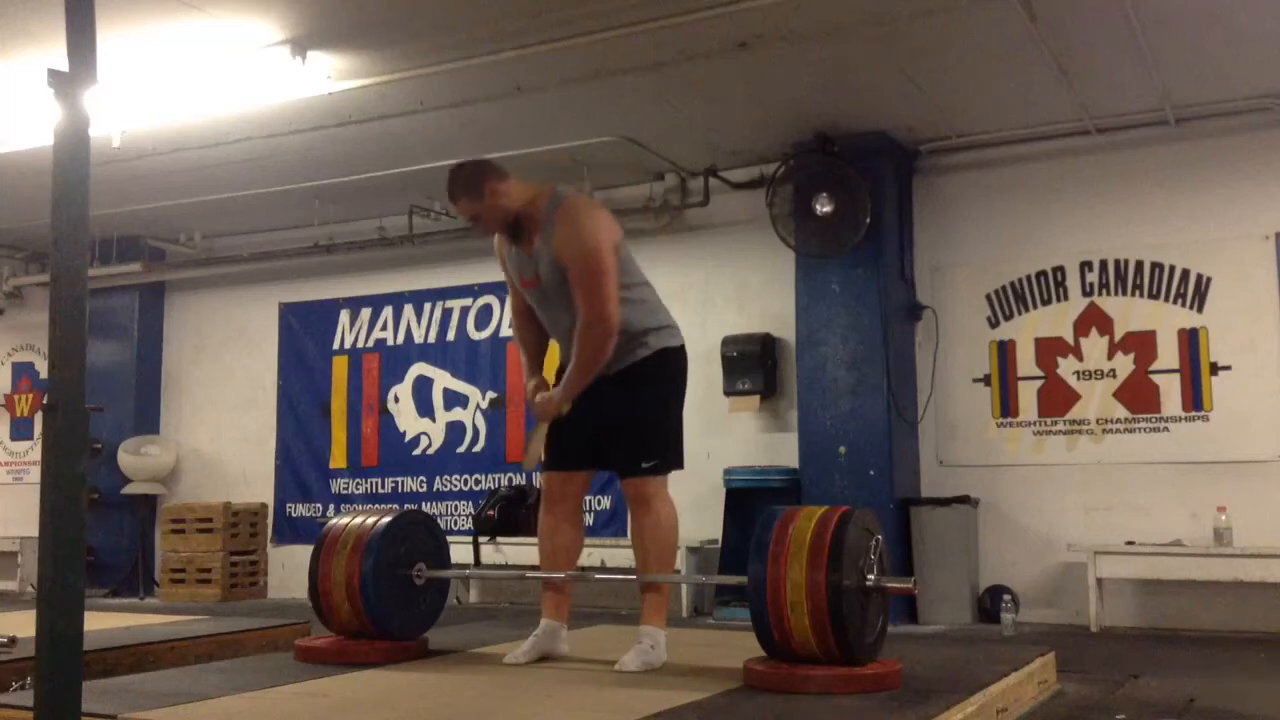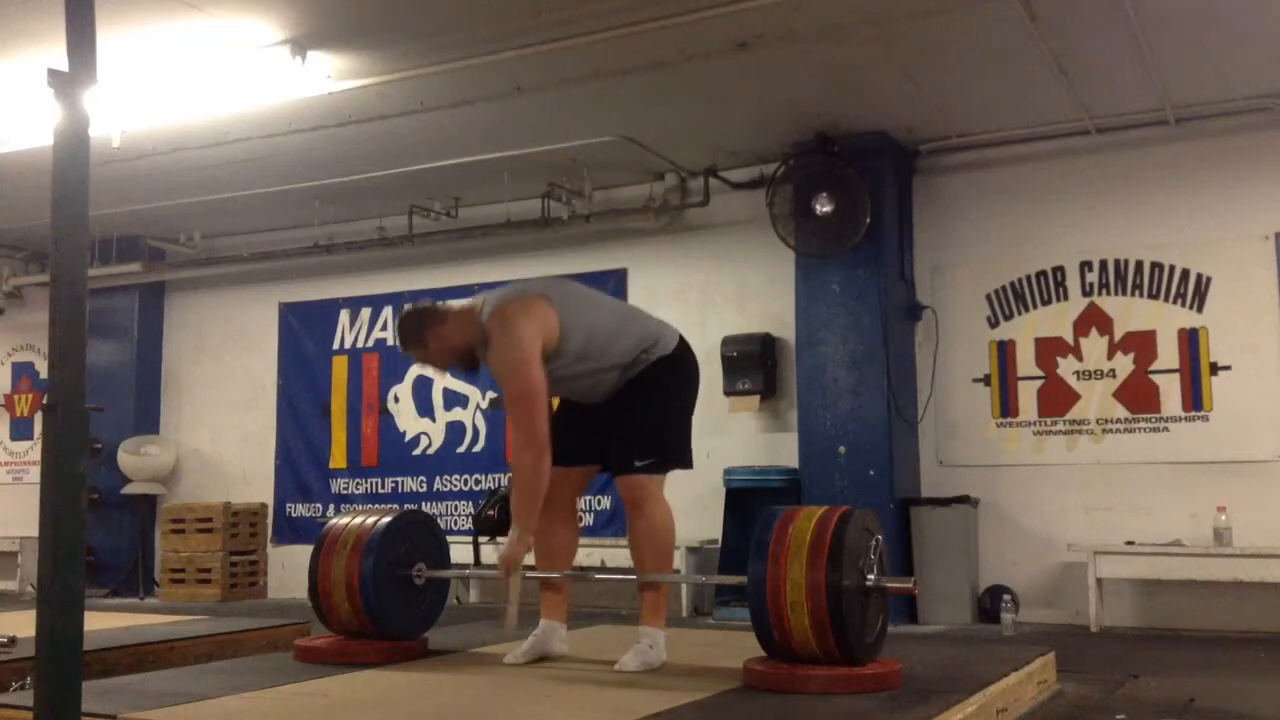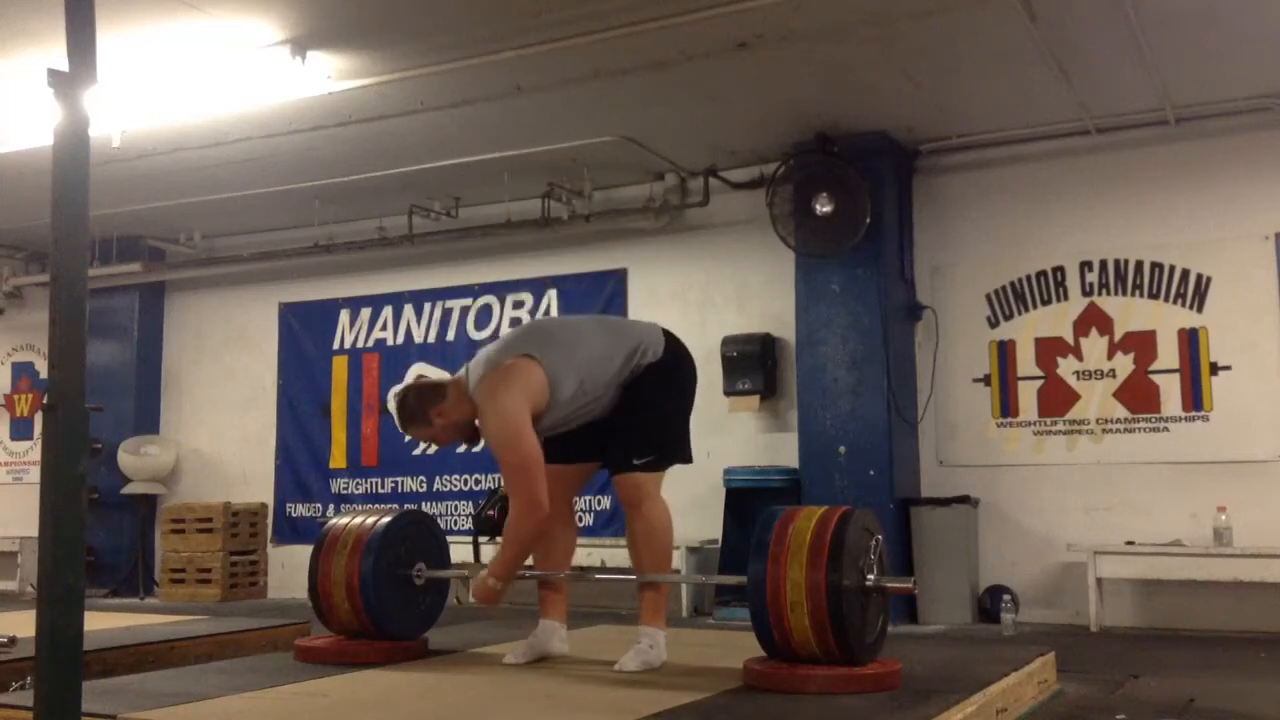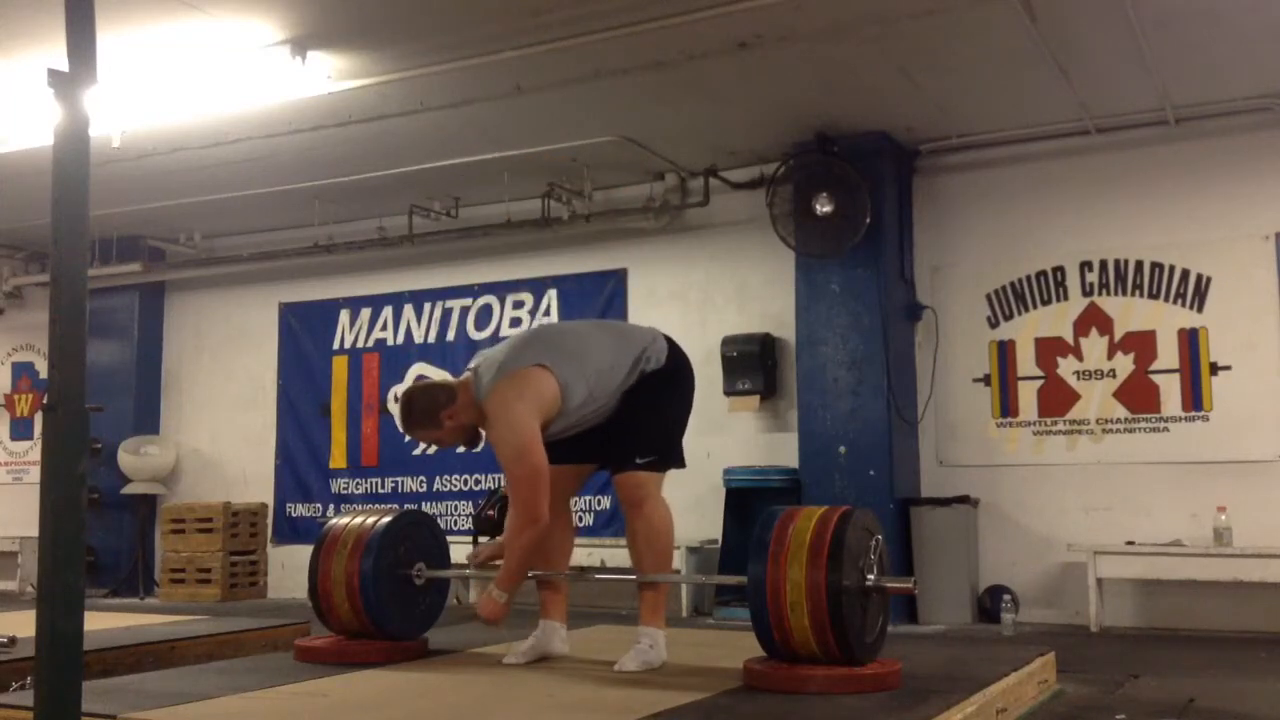
dt=0.5s
person 1, frame 1
left shoulder: (575, 222)
right shoulder: (509, 240)
left elbow: (603, 323)
right elbow: (526, 316)
left wrist: (564, 394)
right wrist: (535, 376)
left hip: (649, 361)
right hip: (591, 369)
left knee: (644, 488)
right knee: (558, 492)
left ankle: (653, 634)
right ankle: (552, 628)
person 1, frame 2
left shoulder: (508, 331)
right shoulder: (485, 328)
left elbow: (535, 442)
left wrist: (520, 536)
right wrist: (522, 478)
left hip: (656, 367)
right hip: (600, 385)
left knee: (638, 490)
right knee: (553, 491)
left ankle: (652, 636)
right ankle: (551, 628)
person 1, frame 3
left shoulder: (496, 403)
right shoulder: (478, 383)
left elbow: (533, 508)
left wrist: (495, 578)
right wrist: (507, 564)
left hip: (654, 369)
right hip: (602, 388)
left knee: (635, 488)
right knee: (551, 490)
left ankle: (652, 635)
right ankle: (551, 629)
person 1, frame 4
left shoulder: (507, 409)
right shoulder: (477, 382)
left elbow: (532, 517)
left wrist: (500, 592)
right wrist: (508, 541)
left hip: (654, 372)
right hip: (600, 389)
left knee: (636, 490)
right knee: (548, 491)
left ankle: (652, 634)
right ankle: (551, 629)
